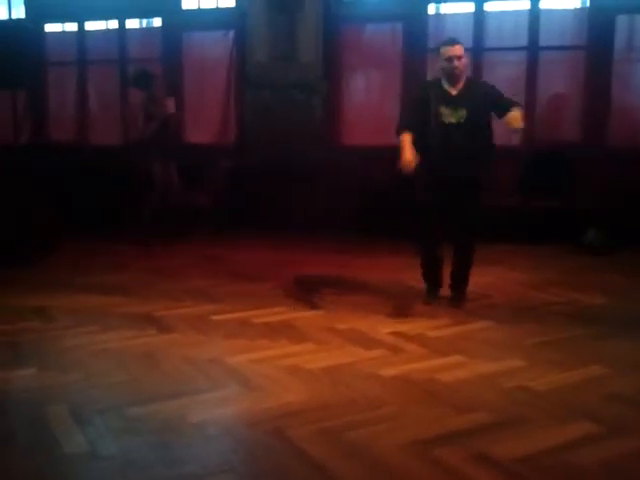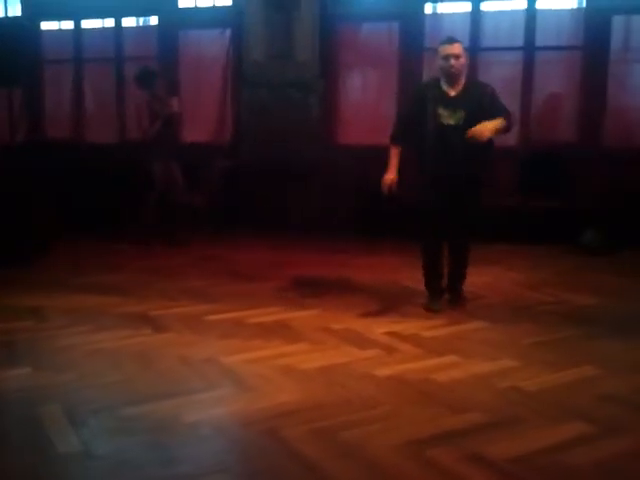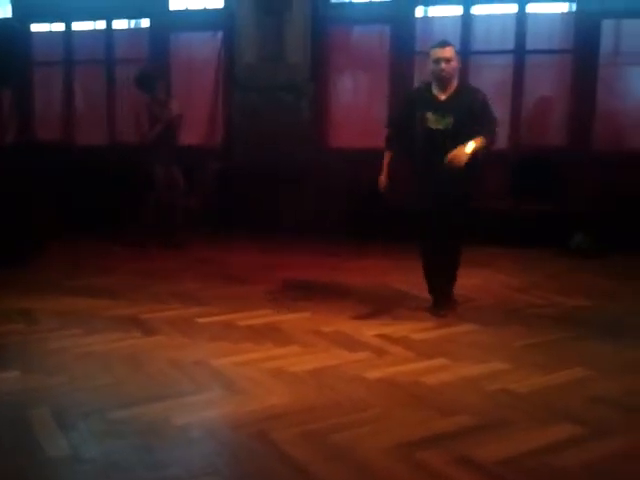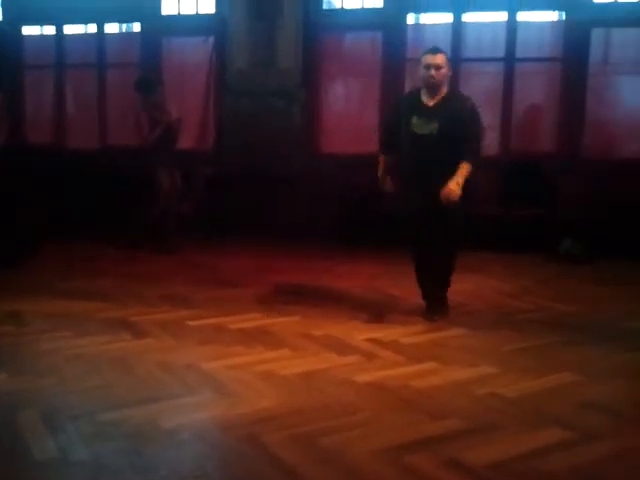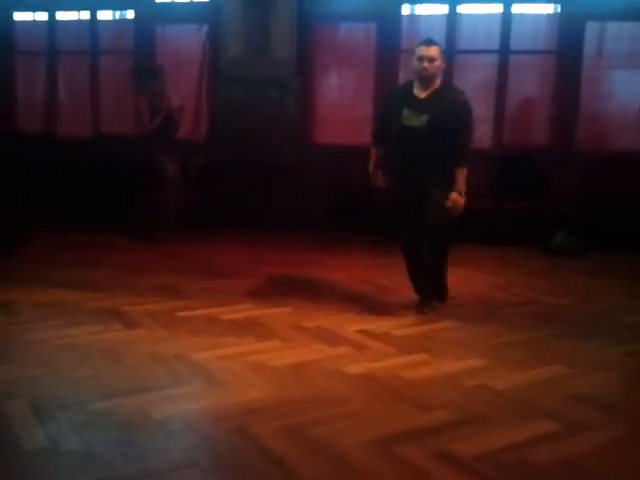
dt=0.1s
person 1, frame 1
left shoulder: (481, 90)
right shoulder: (424, 91)
left elbow: (501, 103)
right elbow: (405, 123)
left wrist: (515, 111)
right wrist: (407, 149)
left hip: (469, 176)
right hip: (435, 176)
left knee: (464, 234)
right knee: (432, 233)
left ankle: (459, 288)
right ankle: (432, 285)
person 1, frame 2
left shoulder: (482, 92)
right shoulder: (425, 93)
left elbow: (506, 118)
right elbow: (402, 130)
left wrist: (492, 124)
right wrist: (392, 168)
left hip: (467, 177)
right hip: (433, 177)
left knee: (460, 235)
right knee: (431, 235)
left ankle: (455, 289)
right ankle: (434, 291)
person 1, frame 3
left shoulder: (473, 97)
right shoulder: (417, 97)
left elbow: (488, 132)
right elbow: (395, 133)
left wrist: (469, 147)
right wrist: (385, 171)
left hip: (457, 181)
right hip: (425, 180)
left knee: (451, 239)
right knee: (429, 240)
left ankle: (446, 292)
right ankle: (439, 294)
person 1, frame 4
left shoulder: (462, 106)
right shoulder: (406, 103)
left elbow: (472, 149)
right elbow: (388, 140)
left wrist: (458, 179)
right wrist: (384, 172)
left hip: (445, 189)
right hip: (414, 188)
left knee: (444, 244)
right knee: (421, 246)
left ankle: (439, 296)
right ankle: (432, 299)
person 1, frame 5
left shoulder: (454, 99)
right shoulder: (399, 95)
left elbow: (462, 148)
right elbow: (381, 134)
left wrist: (459, 189)
right wrist: (375, 167)
left hip: (438, 183)
right hip: (405, 181)
left knee: (436, 238)
right knee: (411, 240)
left ankle: (436, 289)
right ankle: (426, 292)
person 2, frame 1
left shoulder: (162, 105)
right shoulder: (142, 108)
left elbow: (171, 132)
right elbow: (143, 135)
left wrist: (170, 117)
right wrist: (159, 118)
left hip: (164, 152)
right hip: (151, 154)
left knee: (173, 187)
right knee: (157, 190)
person 2, frame 2
left shoulder: (167, 105)
right shoulder: (144, 107)
left elbow: (174, 132)
right elbow: (147, 134)
left wrist: (174, 115)
right wrist: (163, 117)
left hip: (168, 153)
right hip: (154, 155)
left knee: (177, 186)
right knee: (157, 193)
left ankle: (170, 230)
right ankle: (148, 231)
person 2, frame 3
left shoulder: (166, 108)
right shoulder: (144, 110)
left elbow: (173, 135)
right elbow: (146, 138)
left wrist: (175, 120)
right wrist: (163, 121)
left hip: (168, 156)
right hip: (154, 158)
left knee: (178, 189)
right knee: (157, 195)
left ankle: (170, 233)
person 2, frame 4
left shoulder: (165, 113)
right shoulder: (144, 114)
left elbow: (172, 139)
right elbow: (147, 141)
left wrist: (174, 124)
right wrist: (163, 124)
left hip: (168, 159)
right hip: (155, 161)
left knee: (175, 194)
right knee: (164, 195)
left ankle: (165, 238)
person 2, frame 5
left shoulder: (165, 101)
right shoulder: (143, 101)
left elbow: (174, 128)
right elbow: (147, 128)
left wrist: (176, 112)
right wrist: (164, 112)
left hip: (167, 147)
right hip: (154, 149)
right knee: (169, 178)
left ankle: (149, 227)
